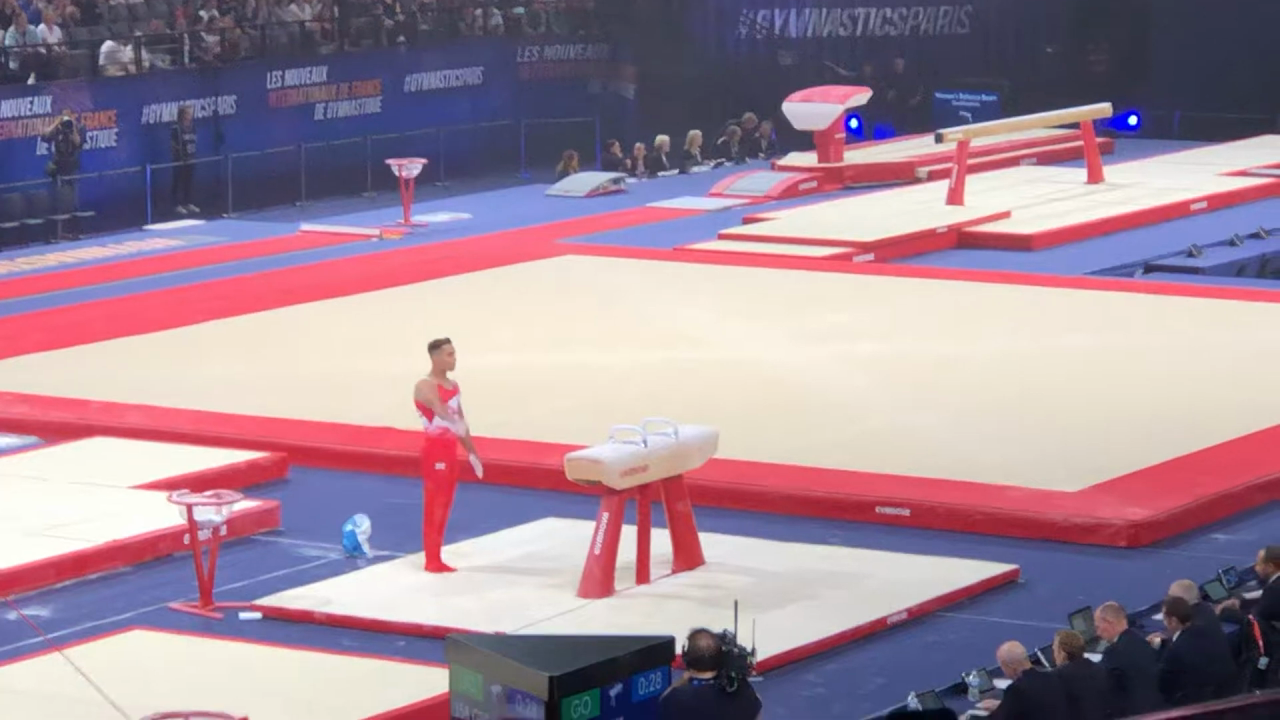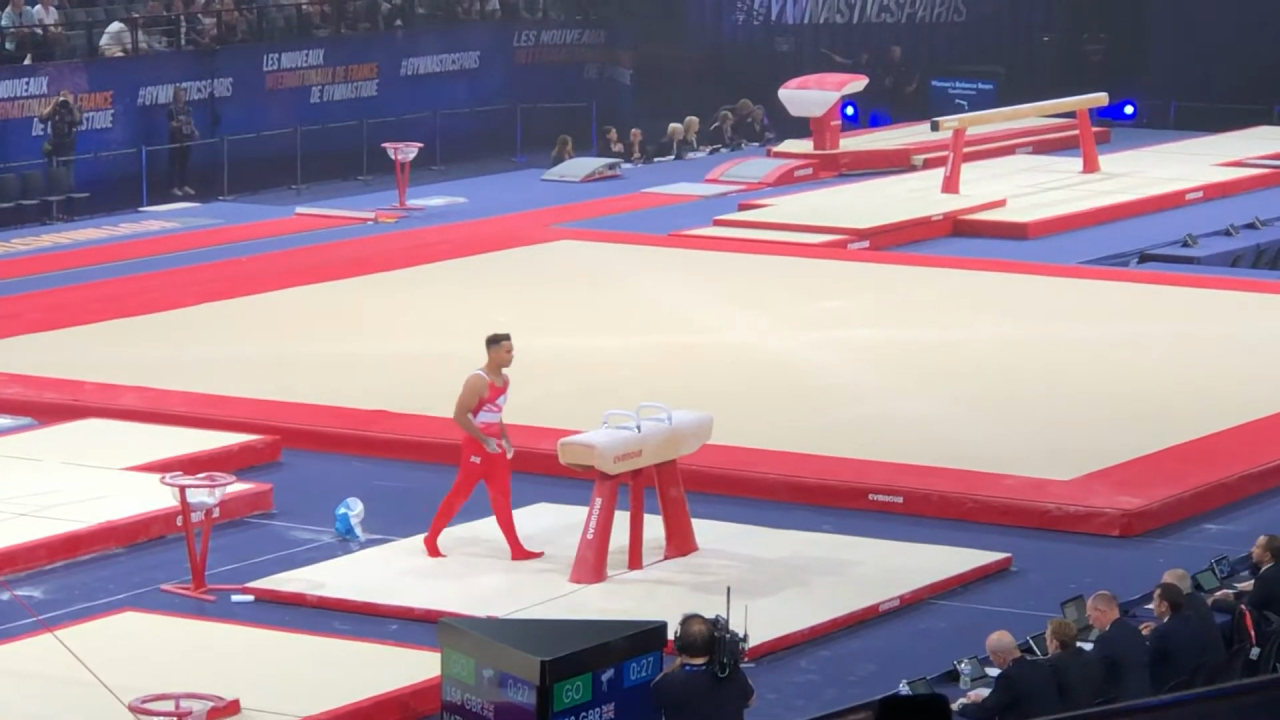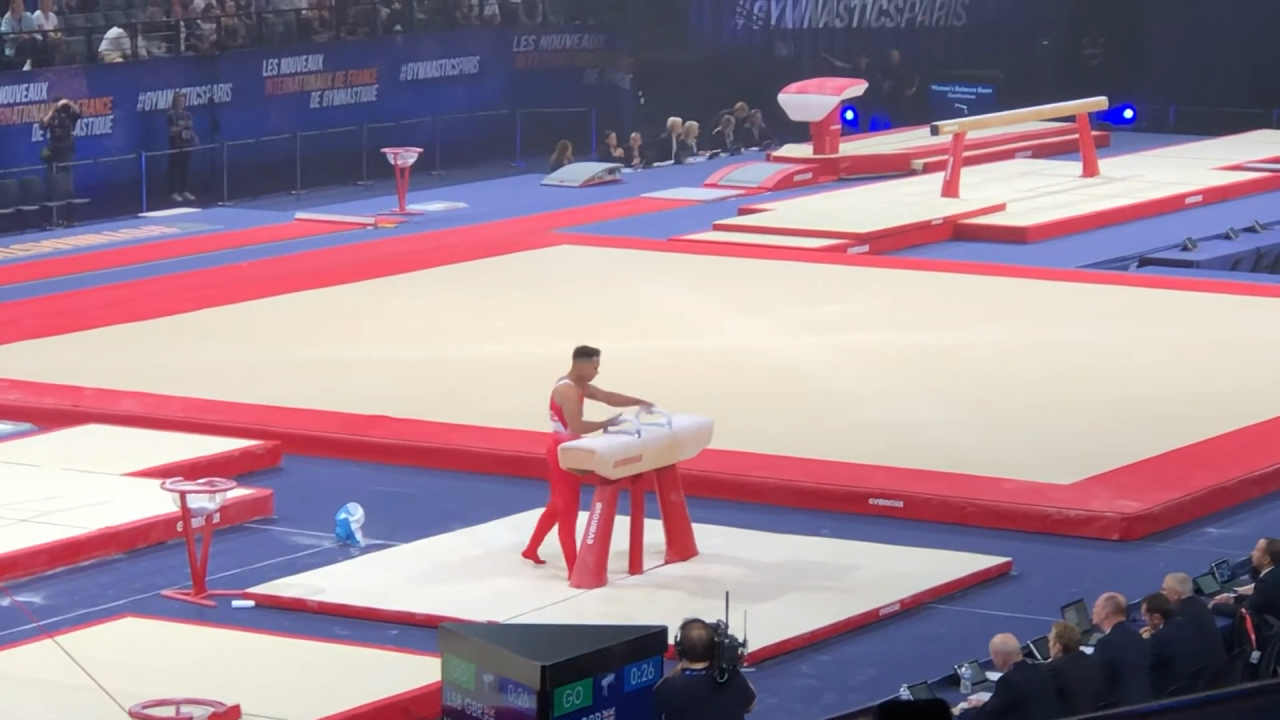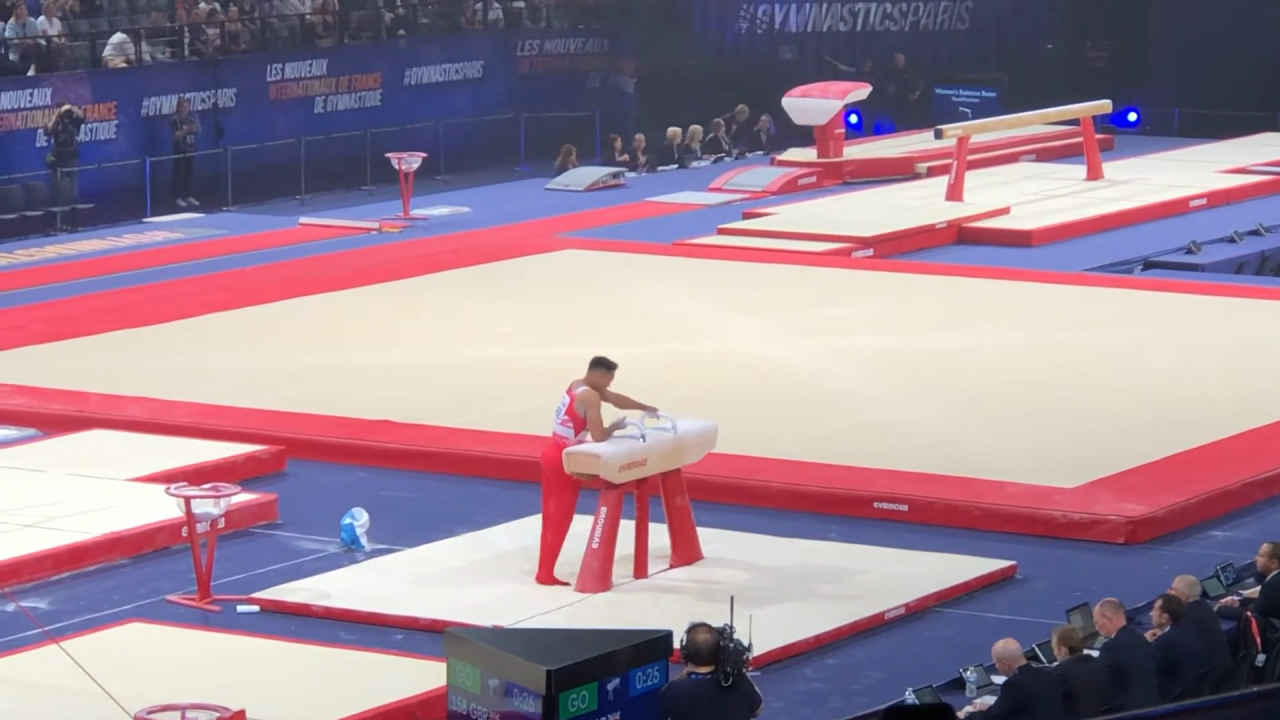
dt=1s
person 1, frame 1
left shoulder: (454, 386)
right shoulder: (426, 386)
right elbow: (434, 406)
left wrist: (472, 452)
right wrist: (452, 423)
left hip: (450, 451)
right hip: (435, 451)
left knee: (444, 507)
right knee: (434, 507)
left ankle: (437, 558)
right ankle: (431, 560)
person 1, frame 2
left shoulder: (504, 379)
right shoulder: (477, 381)
right elbow: (459, 416)
left wrist: (505, 438)
right wrist: (483, 440)
left hip: (495, 445)
right hip: (477, 447)
left knee: (503, 497)
right knee: (459, 496)
left ankle: (517, 549)
right ankle: (431, 538)
person 1, frame 3
left shoulder: (579, 386)
right shoulder: (567, 390)
left elbow: (608, 397)
right elbow: (577, 427)
left wrist: (639, 402)
right wrist: (607, 423)
left knee: (557, 506)
right knee: (568, 511)
left ankle: (531, 549)
right ankle: (574, 569)
person 1, frame 4
left shoulder: (577, 386)
right shoulder: (591, 396)
left elbow: (615, 399)
right elbow: (598, 436)
left wrist: (645, 408)
right wrist: (615, 426)
left hip: (551, 455)
right hip: (562, 461)
left knee: (551, 517)
right knee: (561, 520)
left ankle: (544, 571)
right ankle: (546, 573)
